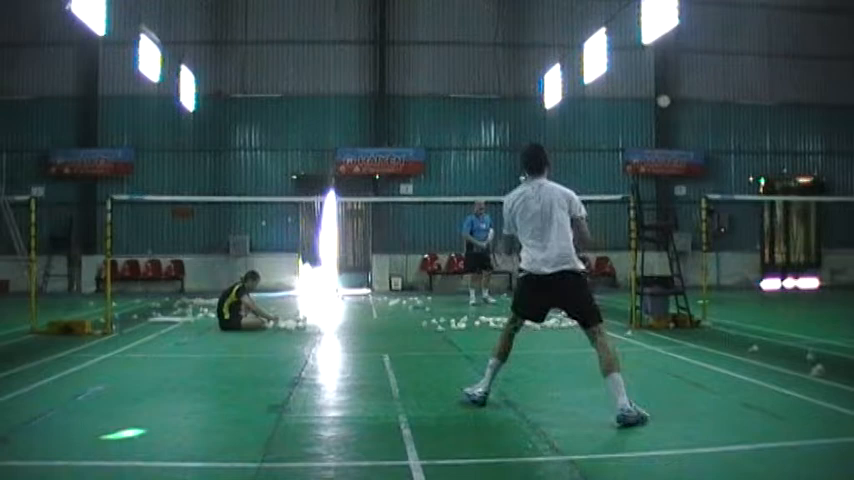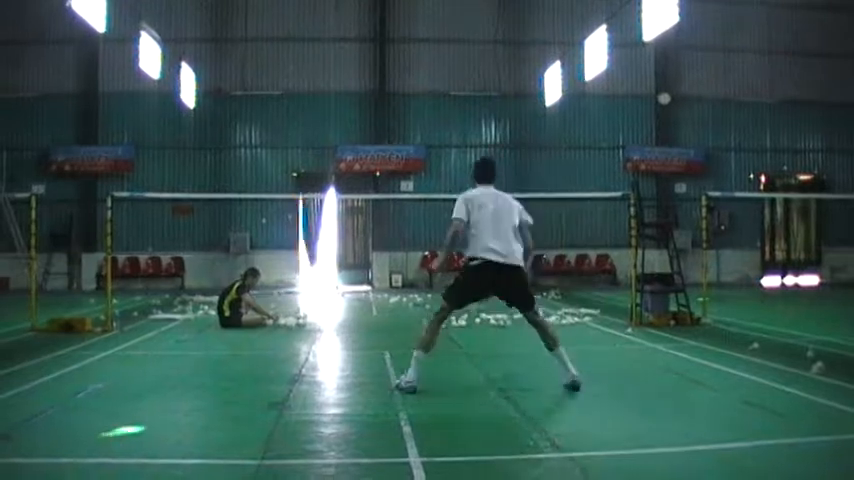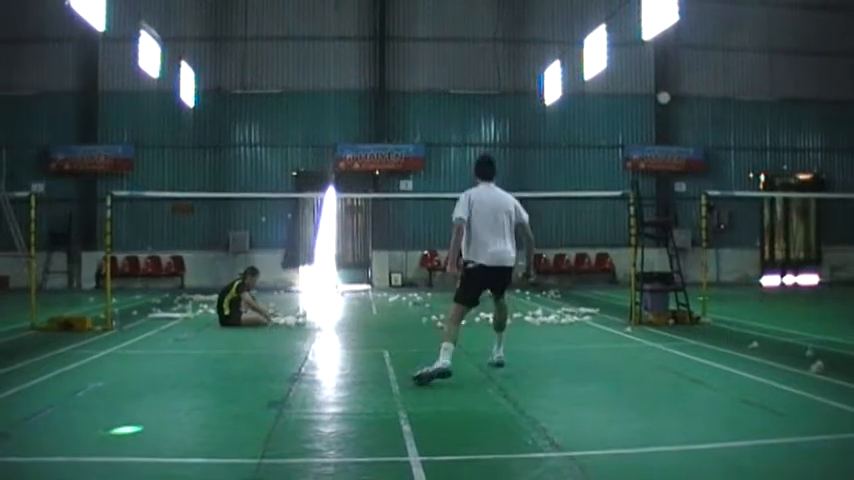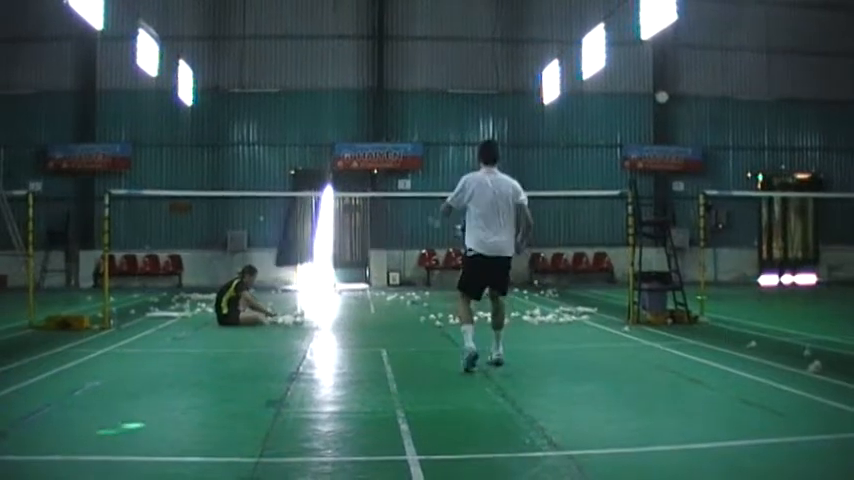
dt=0.4s
person 1, frame 1
left shoulder: (512, 200)
right shoulder: (566, 195)
left elbow: (505, 238)
right elbow: (585, 239)
left hip: (532, 274)
right hip: (568, 272)
left knee: (512, 326)
right knee: (597, 334)
left ankle: (484, 388)
right ankle: (623, 406)
person 1, frame 2
left shoulder: (467, 198)
right shoulder: (512, 203)
left elbow: (456, 229)
right elbow: (529, 245)
left wrist: (442, 257)
right wrist: (523, 266)
left hip: (480, 263)
right hip: (513, 266)
left knee: (440, 314)
right knee: (534, 317)
left ankle: (412, 376)
right ankle: (569, 372)
person 1, frame 3
left shoulder: (469, 196)
right shoulder: (509, 200)
left elbow: (459, 228)
right elbow: (529, 237)
left wrist: (453, 260)
right wrist: (529, 263)
left hip: (478, 263)
right hip: (505, 263)
left knee: (456, 314)
right knee: (499, 300)
left ankle: (443, 361)
right ankle: (498, 353)
person 1, frame 4
left shoulder: (468, 181)
right shoulder: (512, 184)
left elbow: (445, 210)
right elbow: (527, 221)
right wrist: (520, 242)
left hip: (476, 251)
right hip: (503, 252)
left knee: (464, 299)
right knee: (497, 300)
left ankle: (470, 345)
right ankle: (497, 352)
